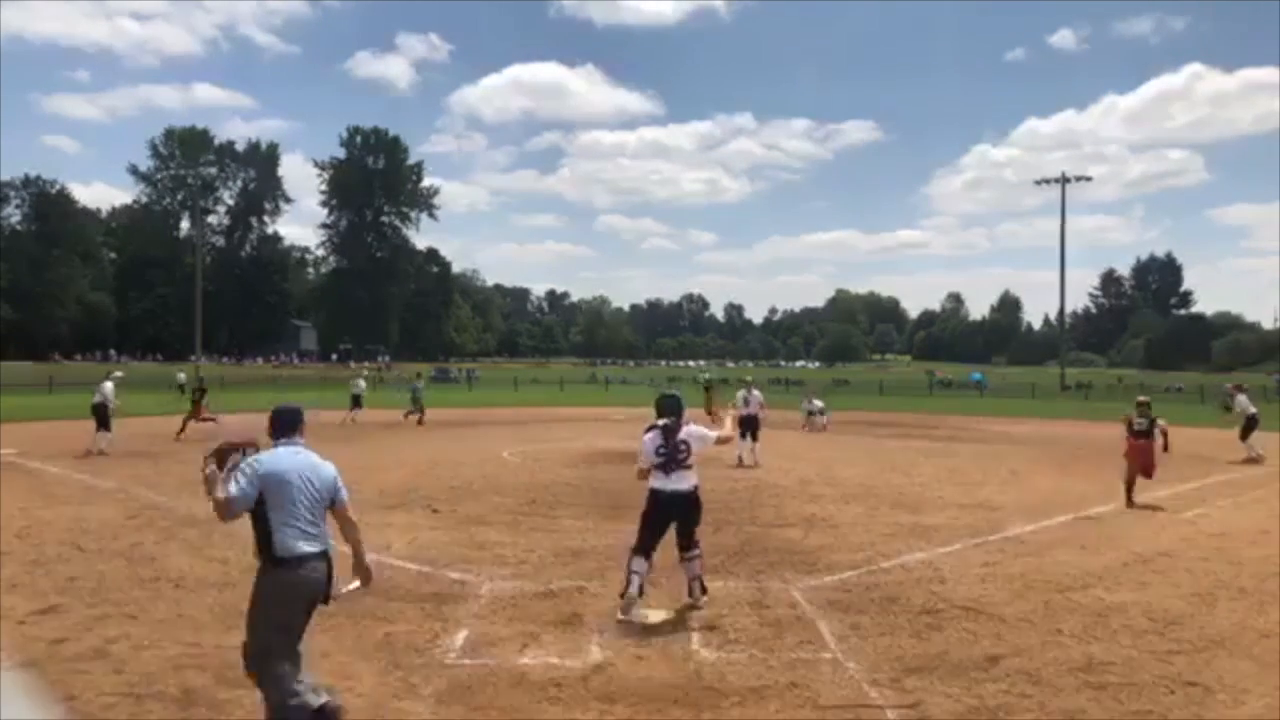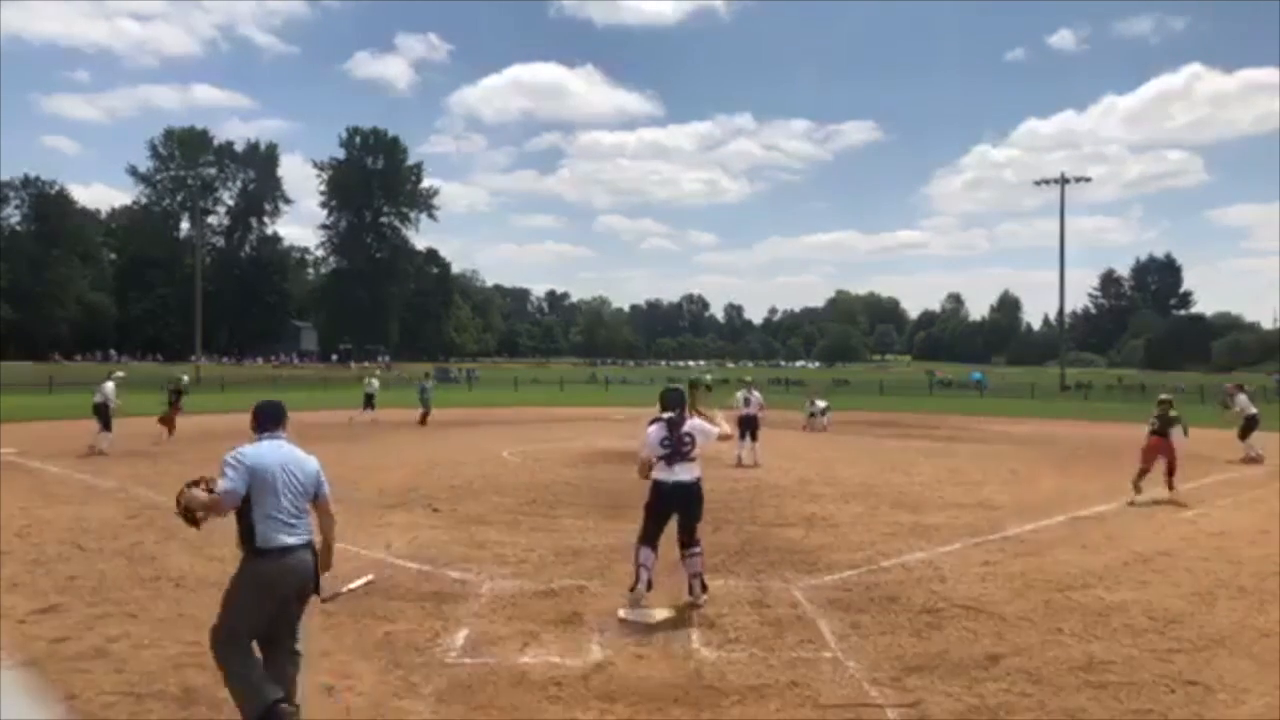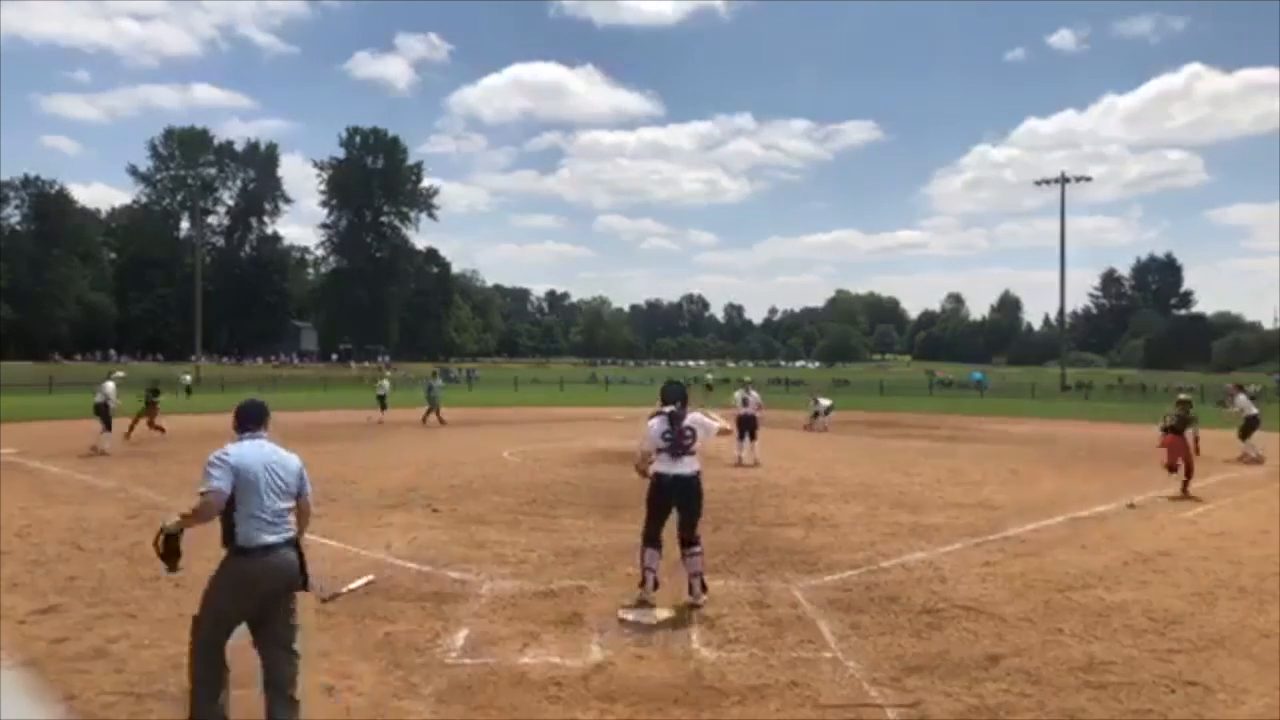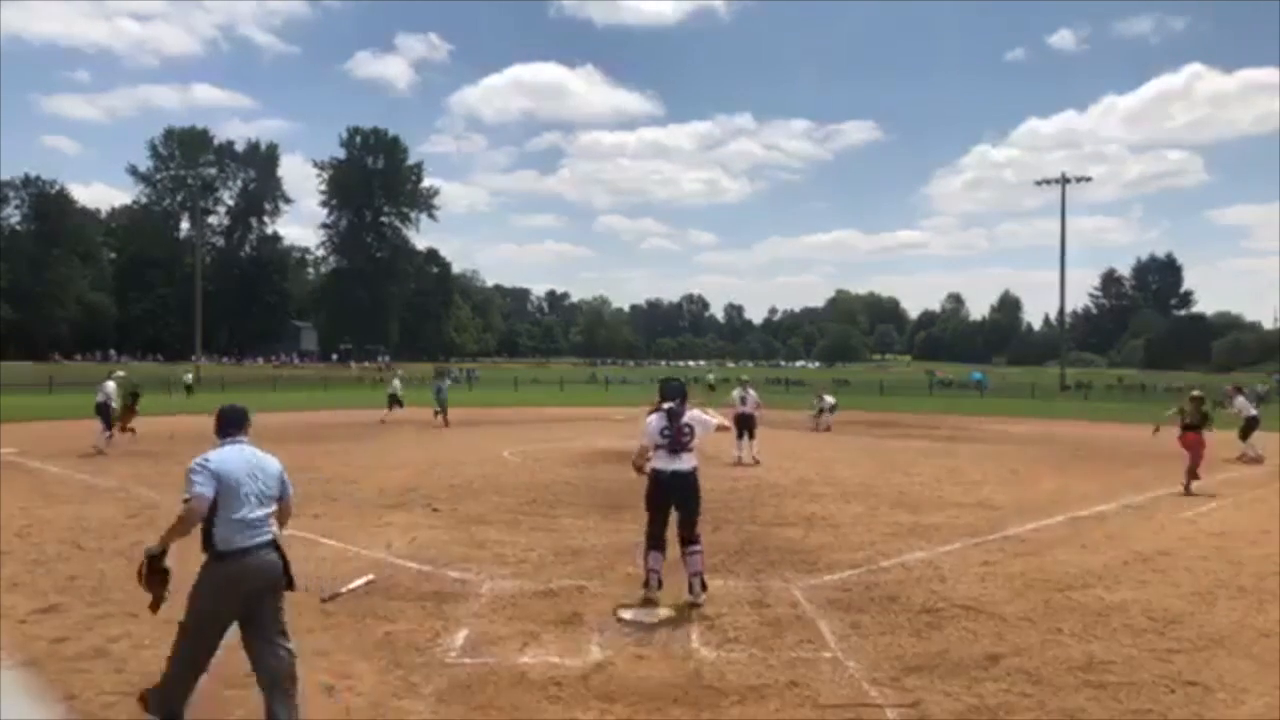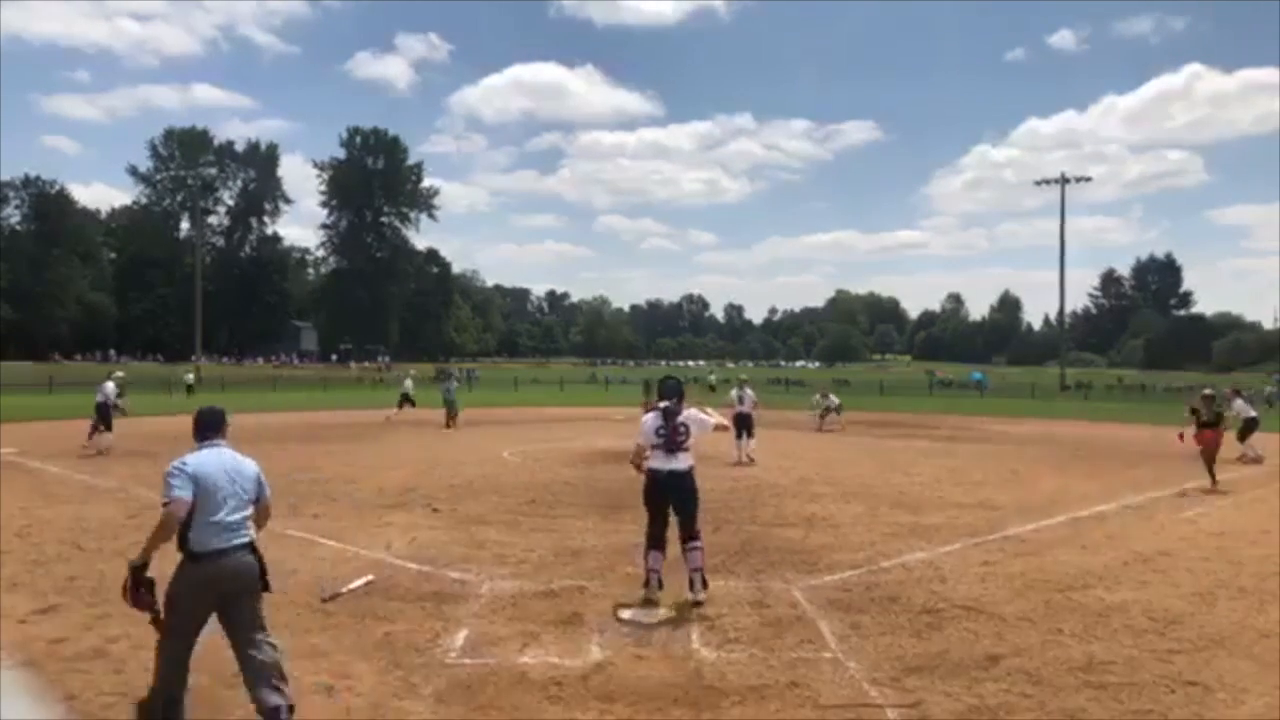
dt=0.1s
person 1, frame 1
left shoulder: (258, 464)
right shoulder: (325, 467)
left elbow: (227, 511)
right elbow: (347, 519)
left wrist: (213, 483)
right wrist: (360, 560)
left hip: (283, 571)
right hip: (318, 568)
left knee: (261, 655)
right knee: (282, 649)
person 1, frame 2
left shoulder: (243, 457)
right shoulder: (308, 461)
left elbow: (222, 505)
right elbow: (326, 512)
left wrist: (193, 499)
right wrist: (327, 548)
left hip: (264, 563)
right hip: (303, 561)
left knee: (228, 639)
right knee: (282, 644)
person 1, frame 3
left shoulder: (226, 457)
right shoulder: (291, 460)
left elbow: (211, 506)
right elbow: (305, 510)
left wrist: (178, 524)
left hip: (247, 562)
right hip: (287, 558)
left knee: (208, 636)
right knee: (281, 644)
person 1, frame 4
left shoulder: (208, 463)
right shoulder: (271, 463)
left elbow: (194, 513)
right elbow: (286, 512)
left wrist: (161, 543)
left hip: (227, 565)
right hip: (269, 561)
left knee: (195, 638)
right knee: (272, 644)
person 1, frame 5
left shoulder: (183, 466)
right shoulder: (248, 465)
left elbow: (174, 517)
right elbow: (264, 512)
left wrist: (144, 555)
left hip: (202, 565)
right hip: (244, 561)
left knee: (175, 637)
right knee: (252, 637)
person 2, frame 1
left shoulder: (649, 438)
right shoulder: (693, 432)
left elbow: (642, 474)
right elbow: (727, 437)
right wrist: (728, 418)
left hip: (659, 499)
right hip: (687, 498)
left knee: (642, 548)
right knee: (688, 542)
left ankle: (631, 592)
right ankle: (697, 594)
person 2, frame 2
left shoulder: (653, 430)
right shoulder: (696, 426)
left elbow: (642, 468)
right elbow: (727, 434)
left wrist: (648, 471)
right wrist: (716, 419)
left hip: (662, 490)
right hip: (690, 490)
left knee: (647, 538)
right knee: (689, 539)
left ankle: (640, 585)
right ankle: (697, 593)
person 2, frame 3
left shoulder: (654, 424)
right shoulder: (697, 420)
left elbow: (642, 459)
right elbow: (727, 430)
left wrist: (643, 469)
right wrist: (712, 416)
left hip: (662, 483)
right hip: (689, 484)
left knee: (651, 535)
right knee: (689, 536)
left ankle: (647, 590)
right ankle: (697, 592)
person 2, frame 4
left shoulder: (653, 420)
right shoulder: (695, 417)
left elbow: (640, 456)
right elbow: (725, 426)
left wrist: (640, 465)
right wrist: (709, 413)
left hip: (660, 480)
right hip: (687, 481)
left knee: (655, 535)
right knee: (689, 535)
left ankle: (651, 590)
right ankle: (697, 591)
person 2, frame 5
left shoulder: (649, 419)
right shoulder: (692, 416)
left elbow: (637, 454)
right elbow: (725, 426)
left wrist: (639, 463)
right wrist: (708, 412)
left hip: (657, 479)
right hip: (683, 479)
left knee: (656, 532)
right knee: (690, 533)
left ankle: (652, 589)
right ankle: (698, 589)
